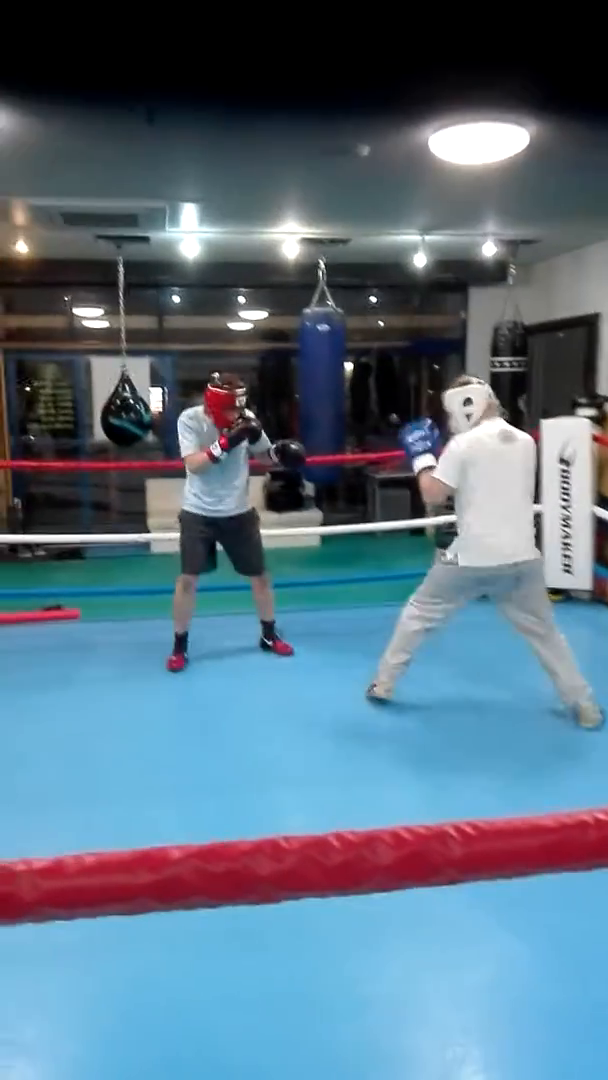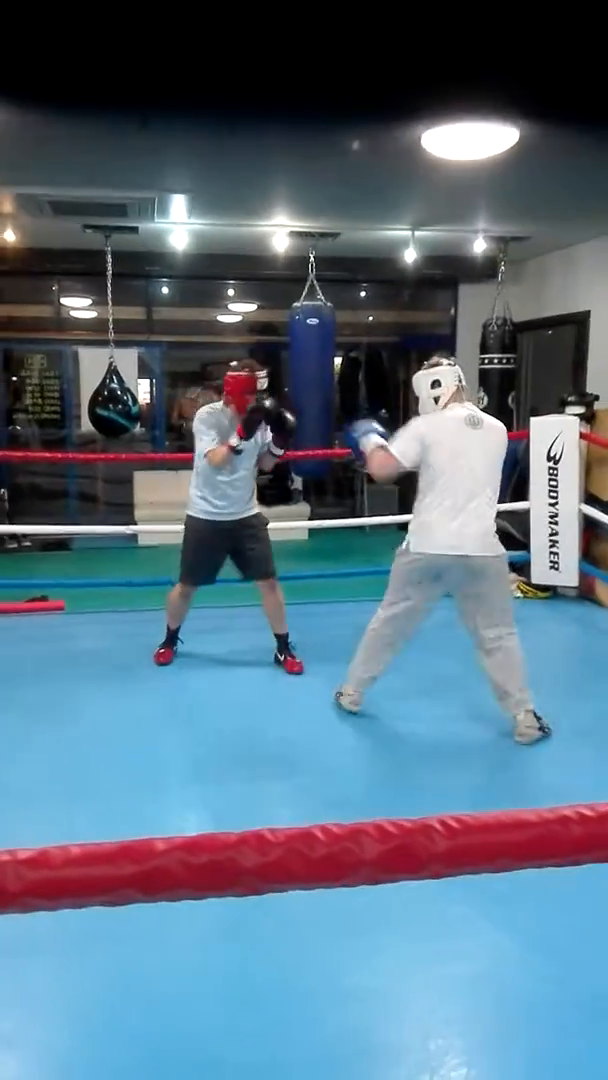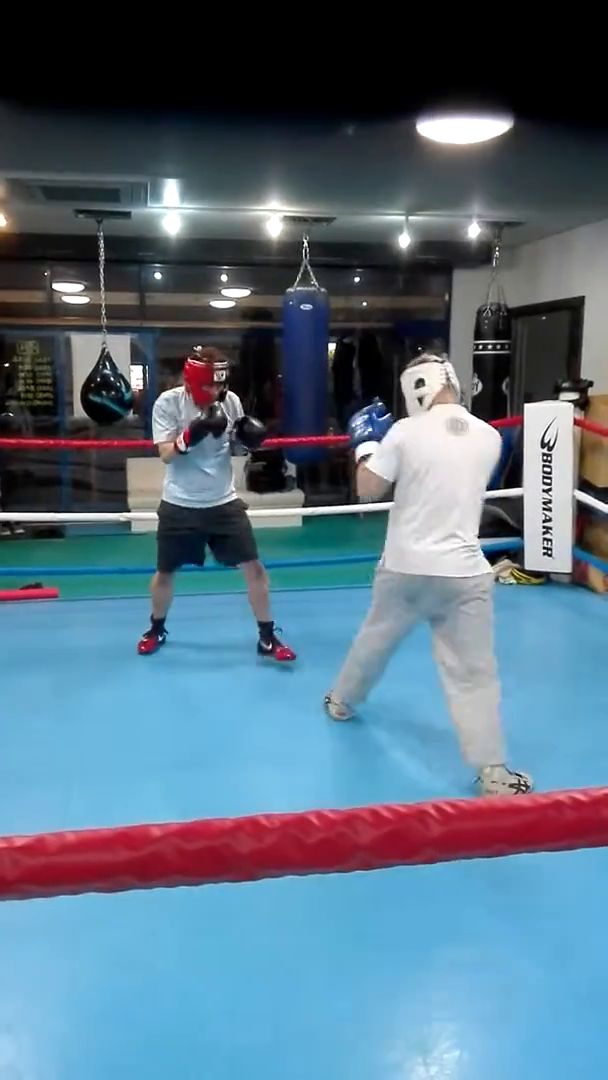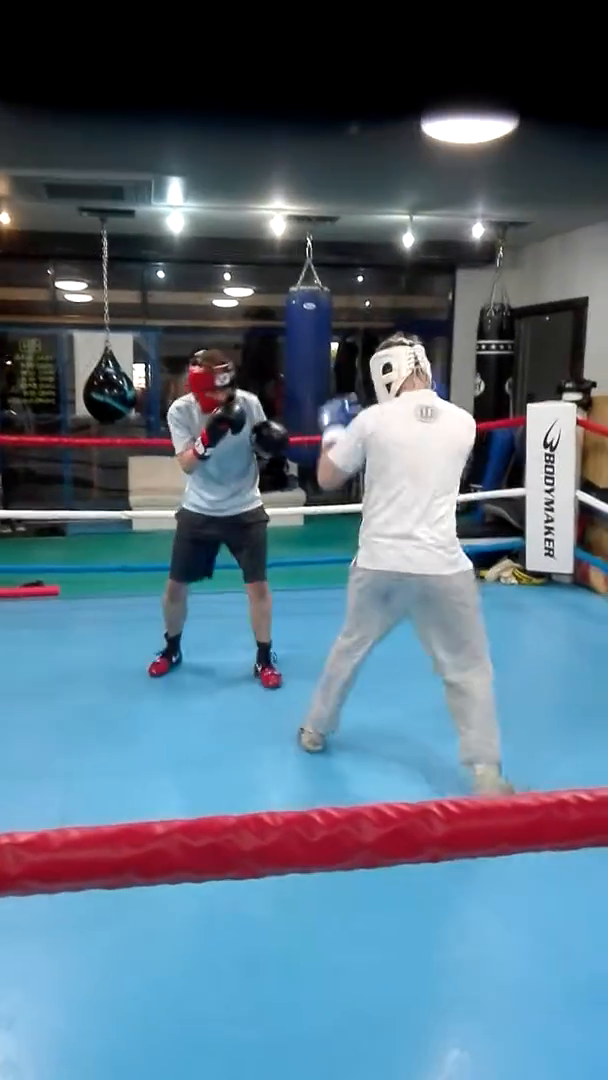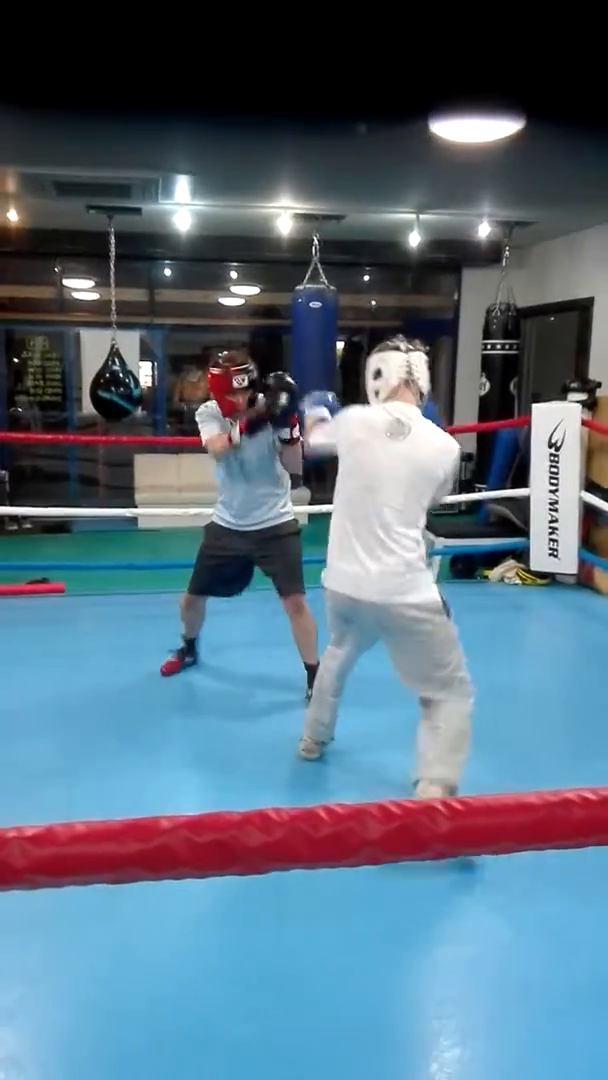
dt=0.5s
person 1, frame 1
left shoulder: (463, 444)
right shoulder: (525, 441)
left elbow: (433, 496)
left wrist: (421, 456)
left hip: (471, 559)
right hip: (521, 558)
left knee: (420, 613)
right knee: (543, 630)
left ankle: (384, 682)
right ankle: (584, 704)
person 1, frame 2
left shoulder: (425, 427)
right shoulder: (496, 429)
left elbow: (382, 469)
left wrist: (370, 438)
left hip: (427, 549)
right hip: (480, 551)
left knee: (391, 620)
right knee: (498, 634)
left ankle: (353, 692)
right ankle: (525, 717)
person 1, frame 3
left shoulder: (405, 432)
right shoulder: (489, 437)
left elbow: (367, 491)
left wrist: (365, 441)
left hip: (404, 566)
right hip: (462, 572)
left knee: (375, 639)
right knee: (474, 673)
left ankle: (342, 701)
right ankle: (492, 773)
person 1, frame 4
left shoulder: (372, 420)
right shoulder: (463, 423)
left elbow: (327, 478)
left wrist: (335, 428)
left hip: (379, 565)
right hip: (442, 569)
left knee: (349, 650)
right knee: (470, 672)
left ankle: (316, 731)
right ankle: (487, 779)
person 1, frame 5
left shoulder: (353, 422)
right shoulder: (444, 445)
left elbow: (316, 437)
left wrist: (317, 415)
left hip: (344, 586)
right hip: (404, 595)
left knee: (338, 658)
right knee: (447, 692)
left ankle: (313, 739)
right ankle: (435, 787)
person 2, frame 1
left shoulder: (246, 419)
right shoulder: (190, 419)
left elbow: (261, 455)
right elbow: (194, 465)
left wrist: (280, 452)
right wrist: (226, 441)
left hip: (238, 512)
right hip: (199, 513)
left knee: (259, 577)
right knee: (187, 579)
left ankle: (269, 635)
right ankle: (179, 645)
person 2, frame 2
left shoulder: (260, 418)
right shoulder: (208, 416)
left elbow: (265, 464)
right elbow: (216, 460)
left wrist: (279, 441)
right wrist: (243, 434)
left hip: (246, 515)
right hip: (206, 516)
left knee: (268, 581)
right knee: (187, 585)
left ankle: (284, 648)
right ankle: (170, 640)
person 2, frame 3
left shoulder: (230, 400)
right shoulder: (168, 402)
right elbow: (166, 454)
left wrist: (249, 438)
right wrist: (192, 434)
left hip: (223, 502)
right hip: (180, 504)
left knee: (253, 567)
right knee: (164, 572)
left ankle: (268, 637)
right ankle: (156, 629)
person 2, frame 4
left shoulder: (249, 403)
right shoulder: (181, 410)
left elbow: (261, 450)
right elbow: (188, 465)
left wrist: (269, 441)
right wrist: (209, 437)
left hip: (245, 510)
right hip: (199, 511)
left knee: (258, 587)
right knee: (176, 585)
left ankle: (264, 658)
right ankle: (172, 648)
person 2, frame 5
left shoulder: (273, 407)
right shoulder: (208, 413)
left elbow: (295, 467)
right elbow: (217, 449)
left wrist: (287, 422)
right wrist: (247, 425)
left hip: (275, 524)
right hip: (229, 525)
left knee: (295, 601)
right knee: (193, 595)
left ankle: (315, 677)
right ankle: (189, 648)
